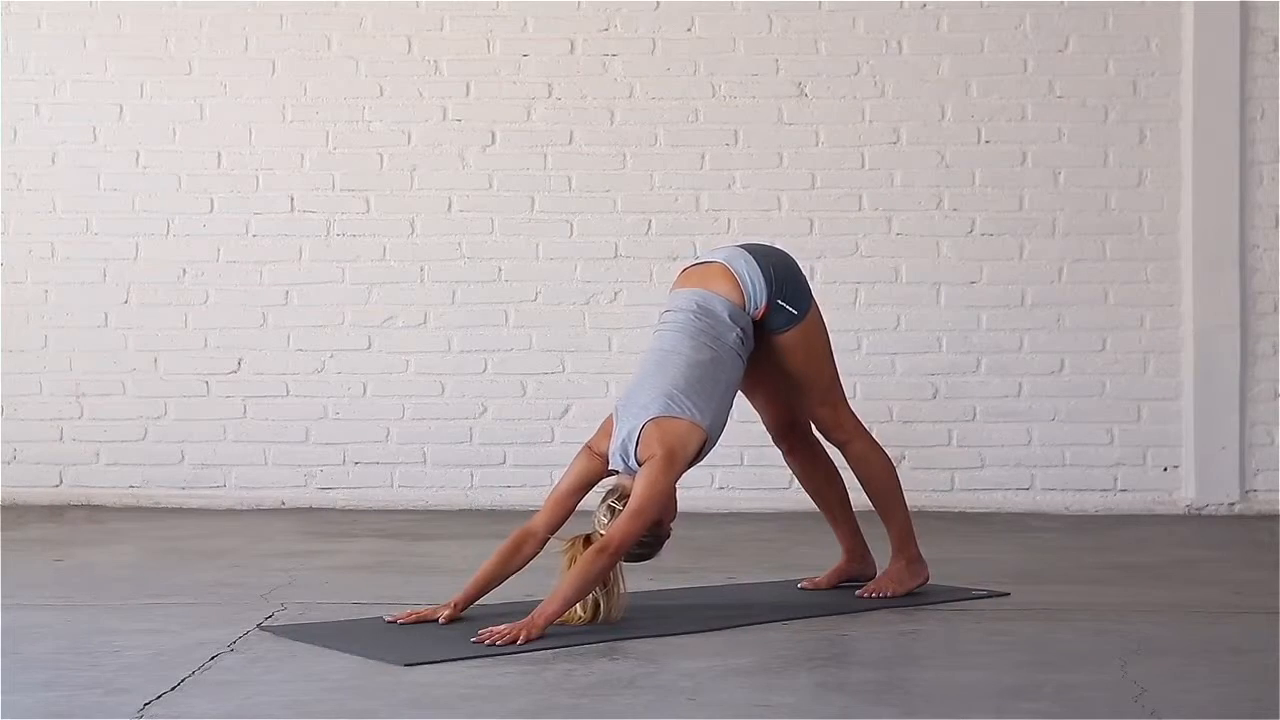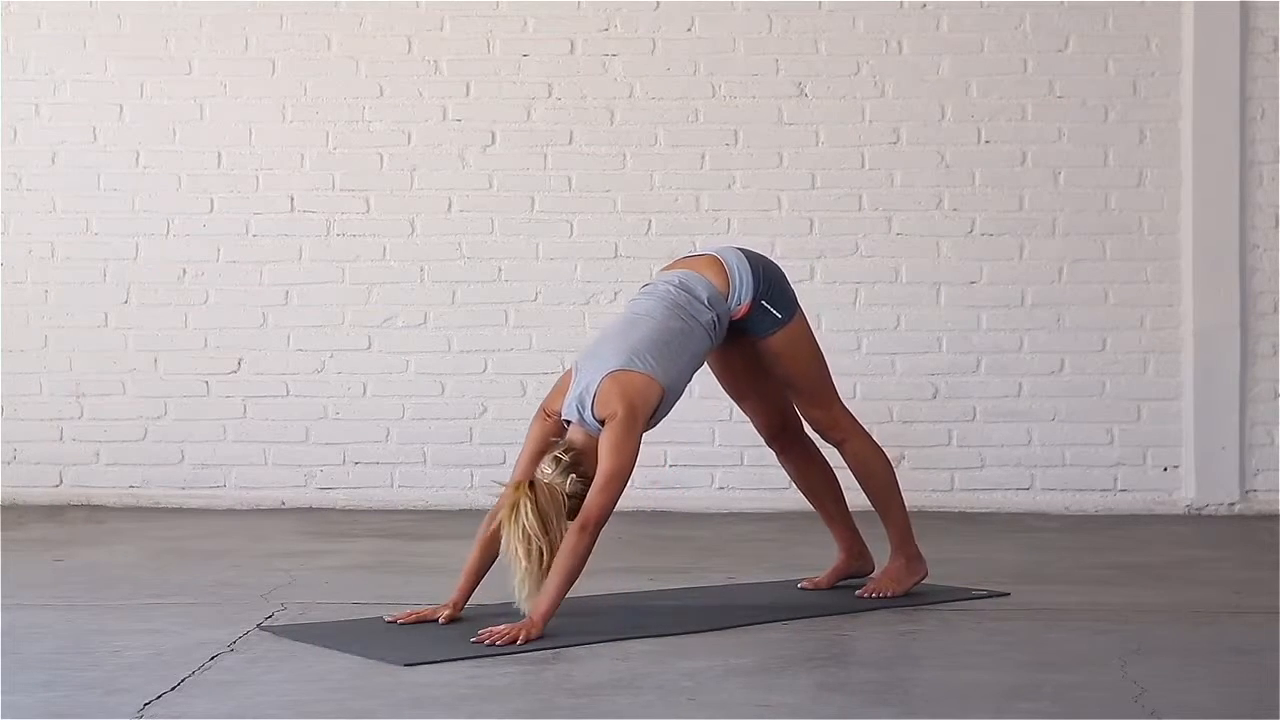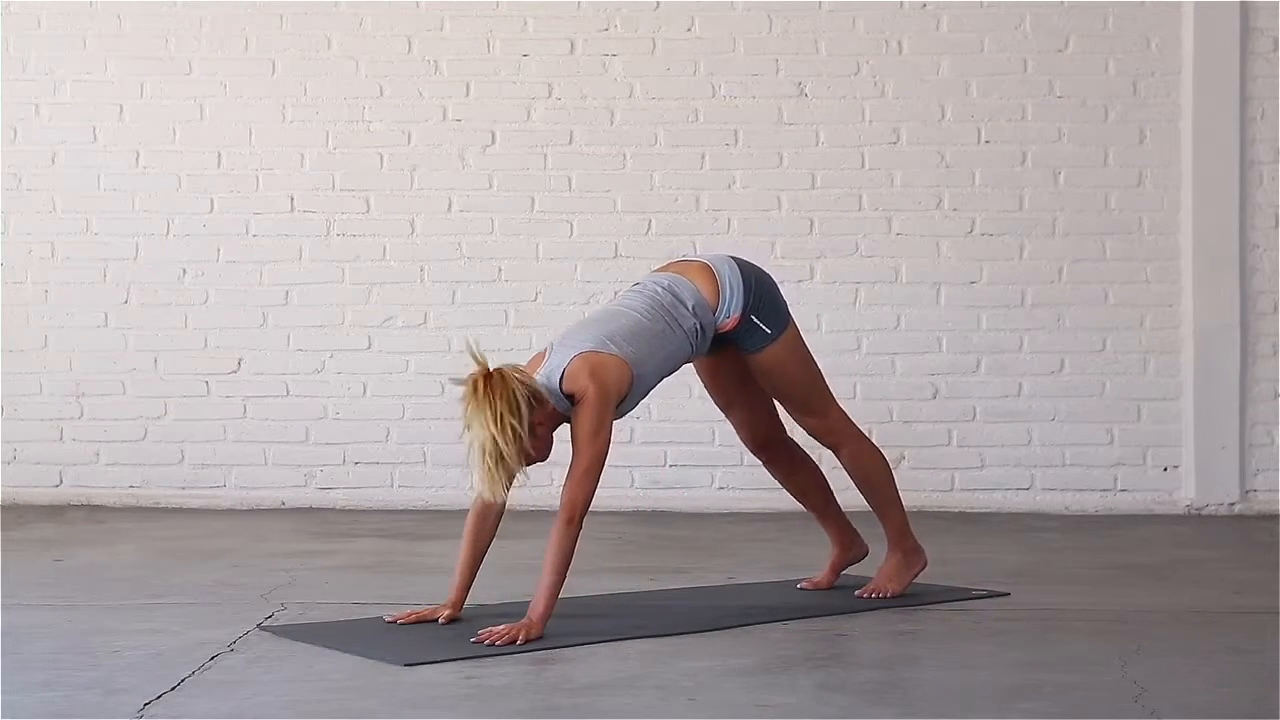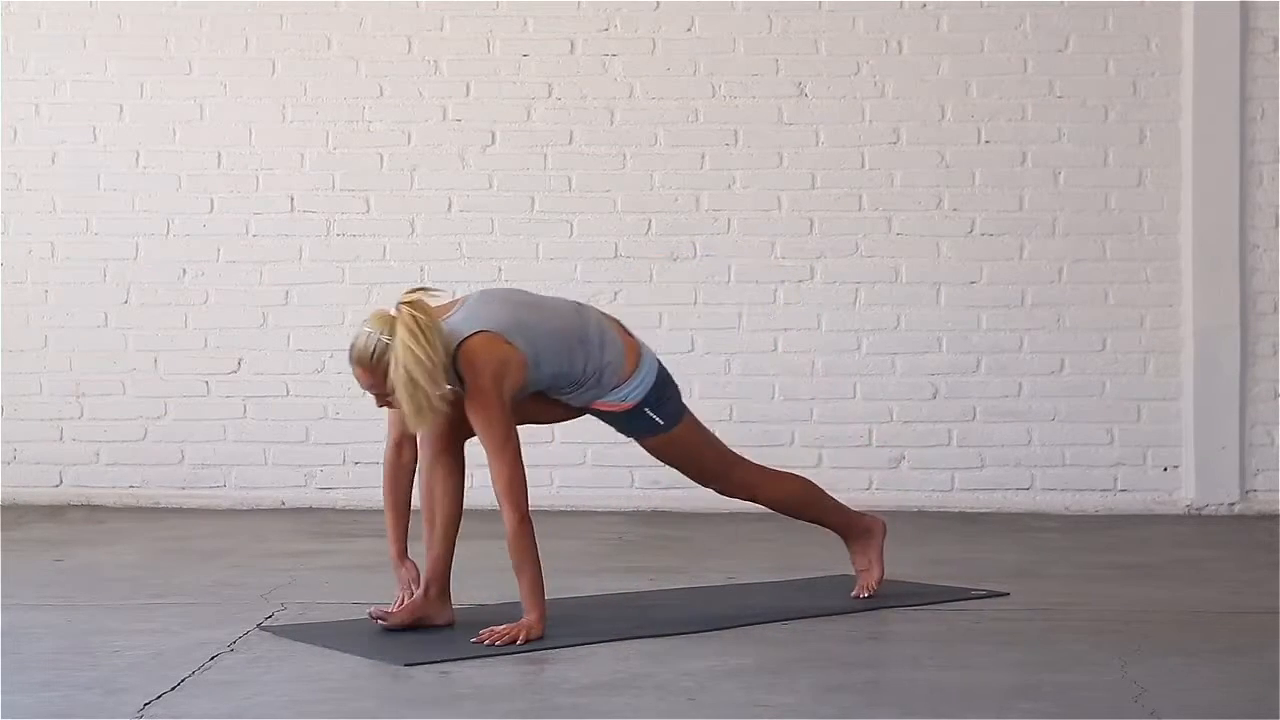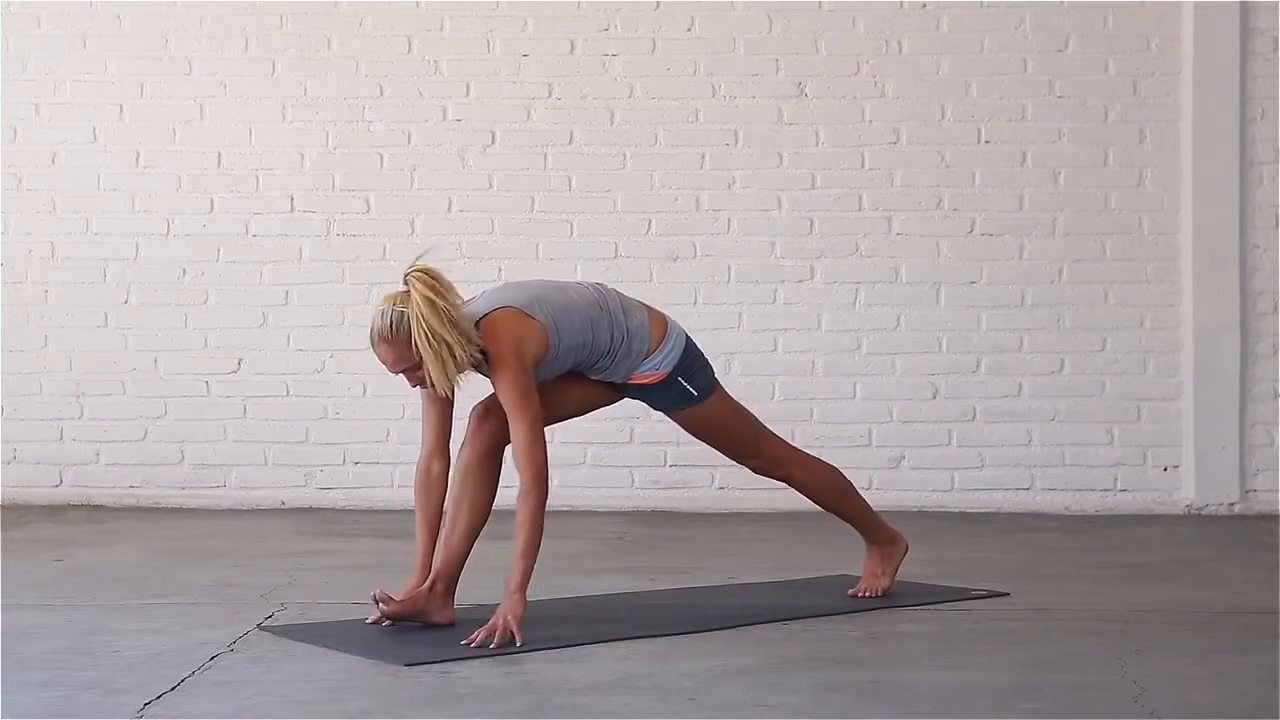
dt=1s
person 1, frame 1
left shoulder: (665, 447)
right shoulder: (610, 444)
left elbow: (609, 547)
right elbow: (534, 532)
left wrist: (538, 621)
right wrist: (457, 603)
left hip: (760, 282)
right hip: (714, 290)
left knee: (835, 424)
right knee: (790, 433)
left ankle: (908, 559)
right ankle: (856, 556)
person 1, frame 2
left shoulder: (620, 405)
right shoulder: (560, 406)
left elbow: (589, 524)
right elbow: (505, 506)
left wrist: (536, 620)
right wrist: (455, 602)
left hip: (744, 285)
right hip: (703, 293)
left knee: (829, 421)
right knee: (781, 432)
left ankle: (906, 556)
right ankle: (854, 553)
person 1, frame 3
left shoulder: (588, 384)
right shoulder: (522, 387)
left elbow: (571, 512)
right elbow: (489, 499)
left wrist: (535, 619)
right wrist: (453, 601)
left hip: (734, 296)
right hip: (694, 303)
left knee: (827, 427)
right knee: (764, 441)
left ankle: (904, 549)
right ankle: (846, 543)
person 1, frame 4
left shoulder: (480, 368)
right shoulder: (416, 336)
left elbow: (514, 507)
right elbow: (399, 447)
left wrist: (534, 615)
right wrist: (399, 556)
left hip: (619, 379)
right hip: (570, 364)
left knee: (731, 477)
right knee: (439, 427)
left ankle: (858, 531)
right ankle: (435, 597)
person 1, frame 5
left shoulder: (502, 343)
right shoulder: (439, 338)
left elbow: (534, 479)
right elbow: (433, 460)
left wrist: (515, 594)
right wrist: (420, 573)
left hip: (651, 354)
right hip: (595, 361)
left knee: (768, 456)
right knee: (484, 427)
left ankle: (883, 540)
right ankle: (438, 594)
